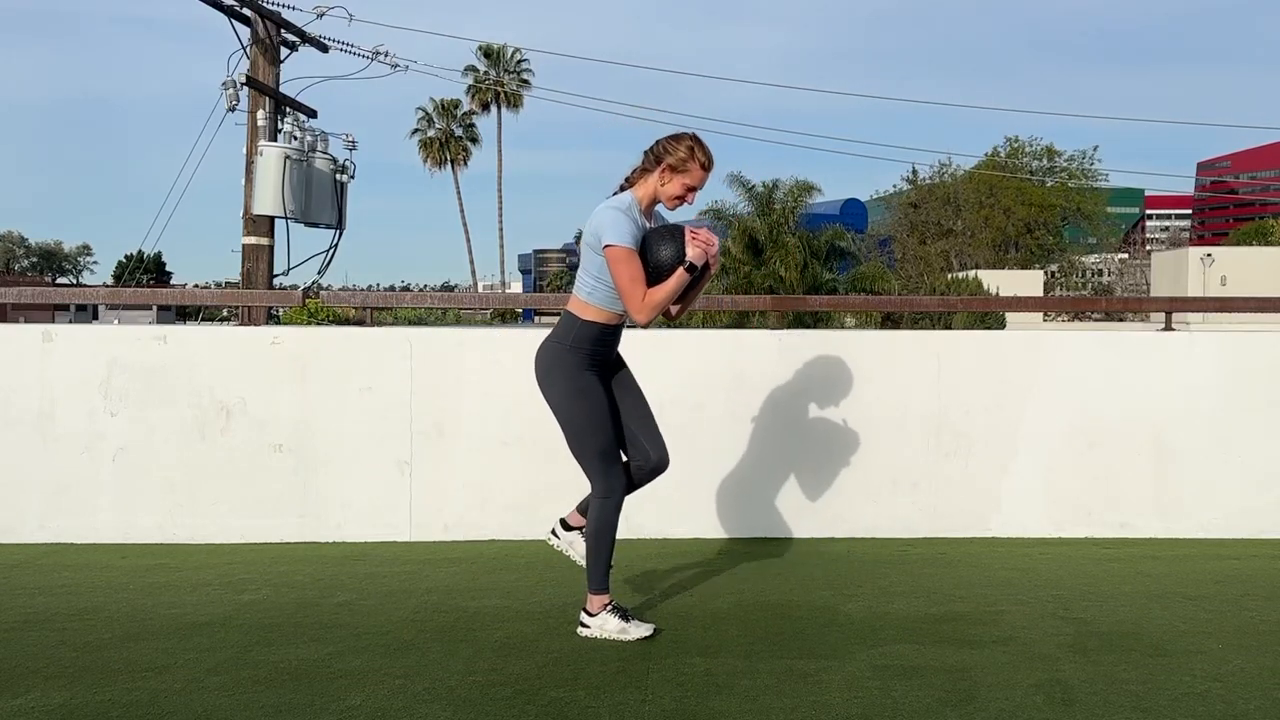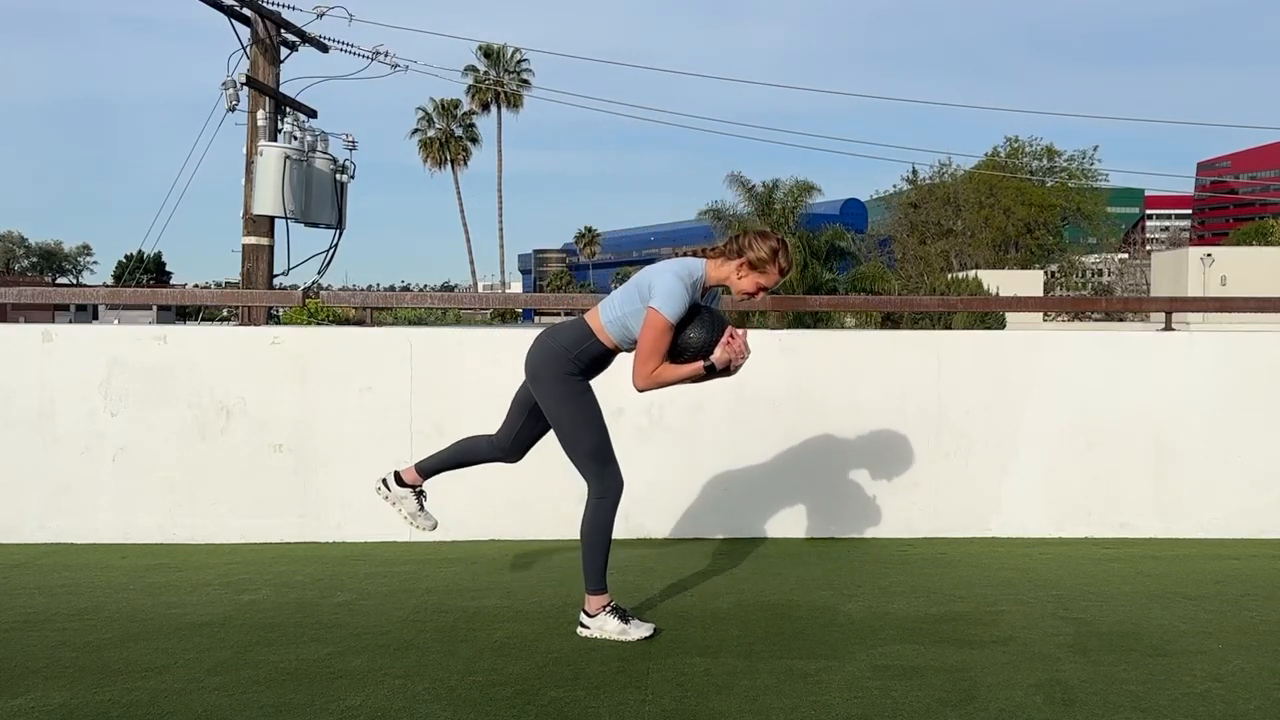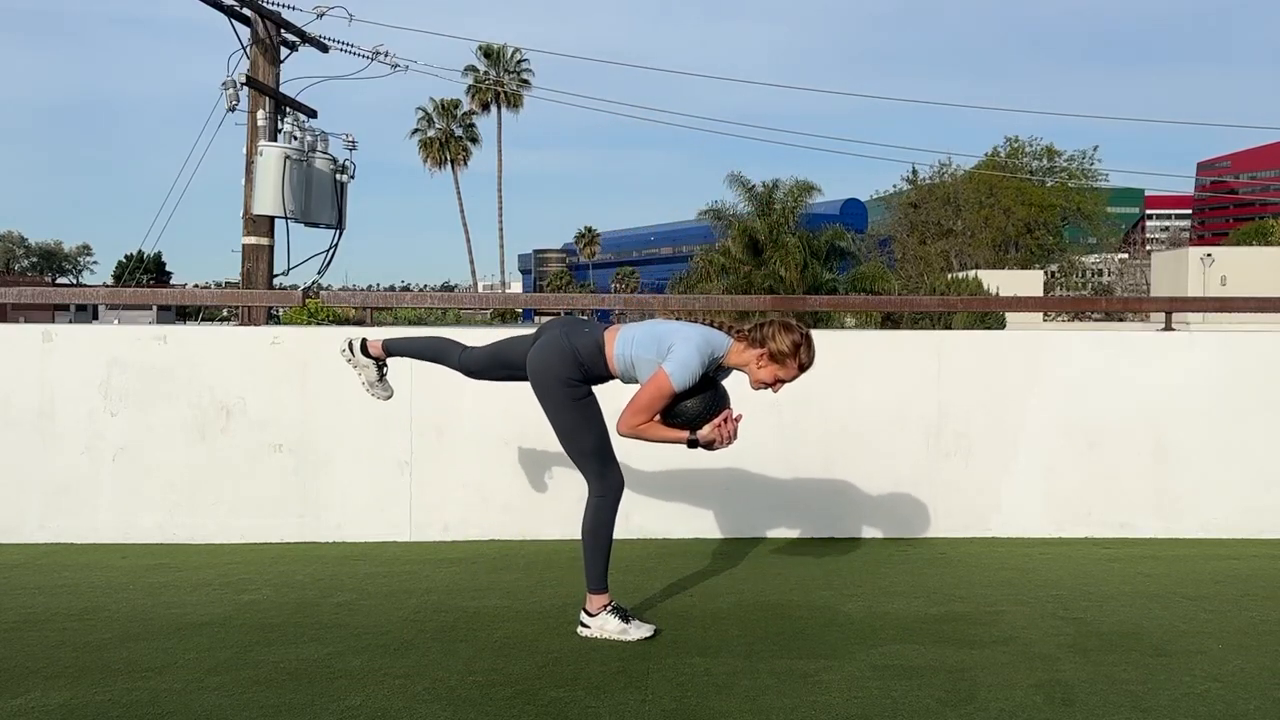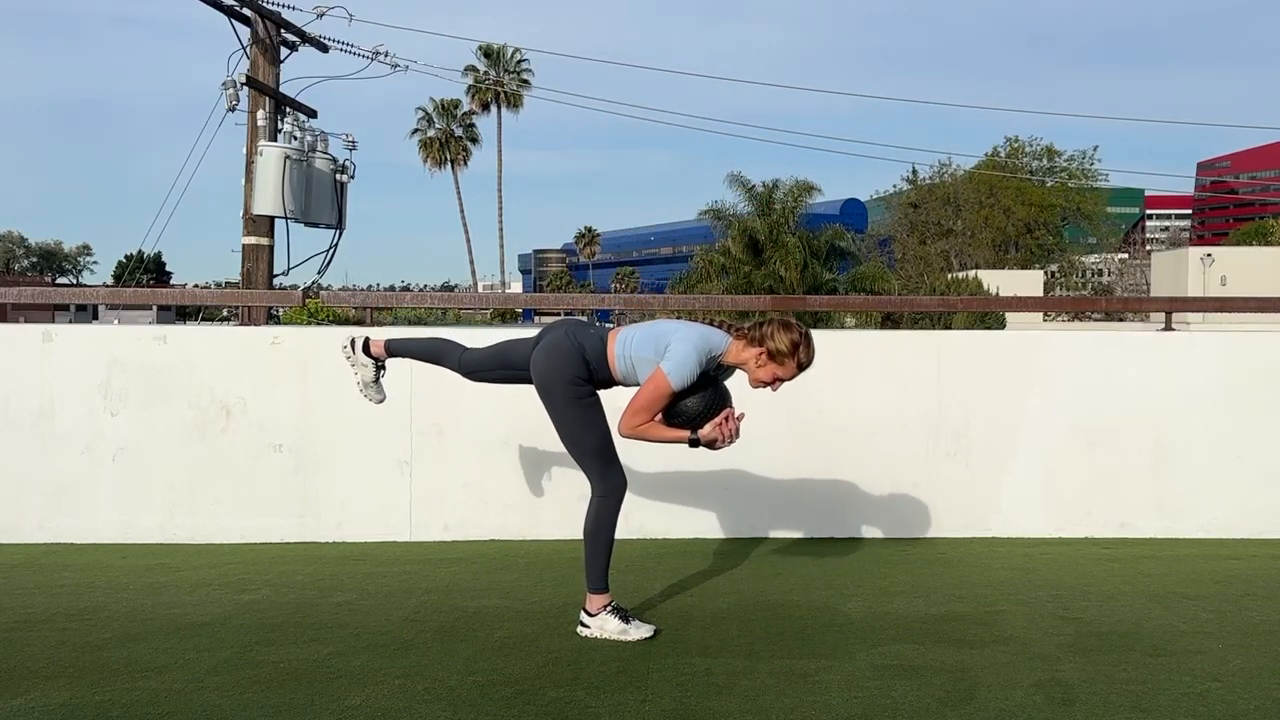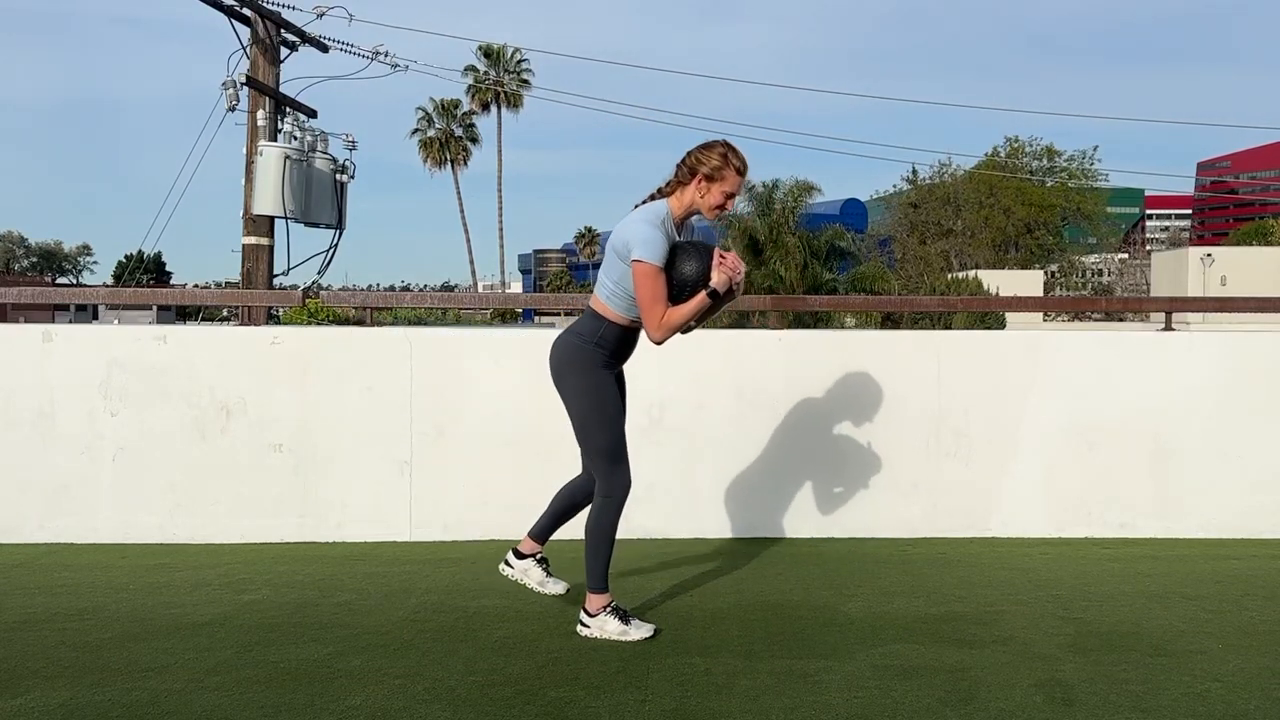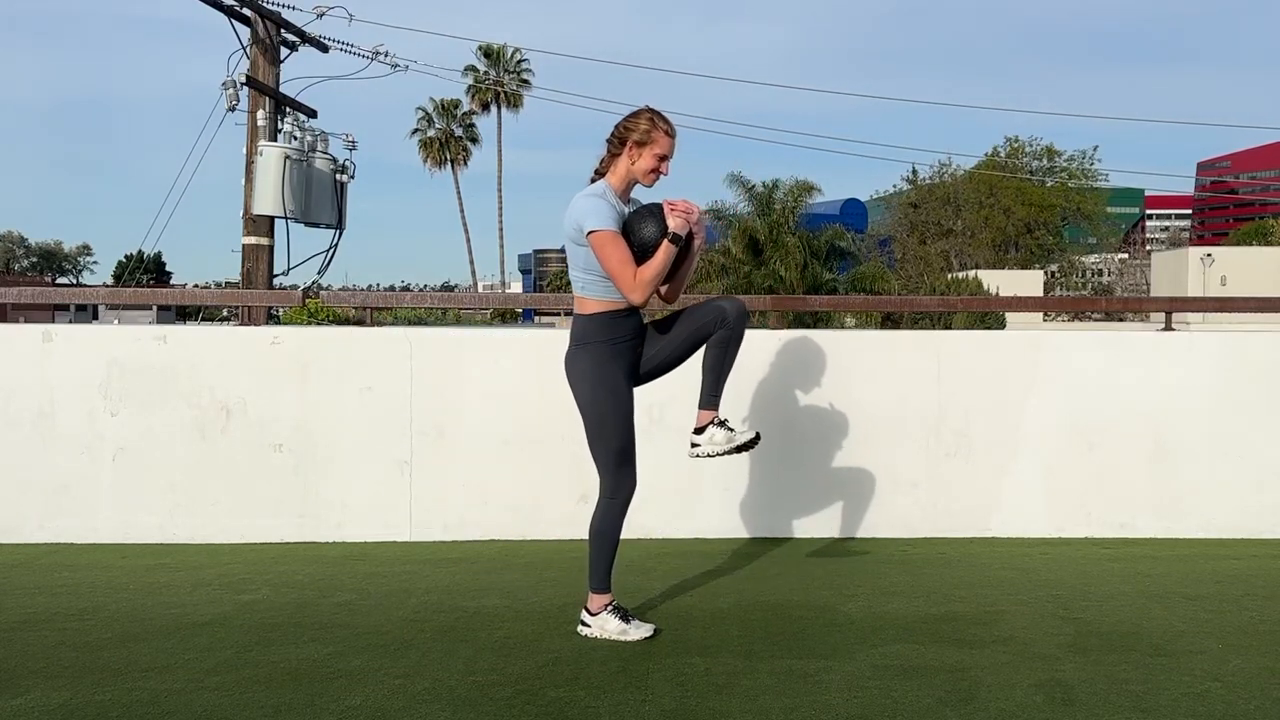
dt=0.5s
person 1, frame 1
left shoulder: (654, 220)
right shoulder: (616, 218)
left elbow: (673, 311)
right elbow: (643, 311)
left wrist: (704, 270)
right wrist: (690, 263)
left hip: (602, 356)
right hip: (569, 360)
left knee: (650, 460)
right knee: (610, 482)
left ankle: (574, 525)
right ankle: (596, 611)
person 1, frame 2
left shoulder: (704, 284)
right shoulder: (677, 285)
left elbow: (677, 361)
right elbow: (645, 378)
left wrist: (722, 362)
right wrist: (712, 366)
left hip: (558, 356)
right hip: (560, 365)
left knee: (508, 448)
right knee: (606, 483)
left ankle: (406, 479)
right ankle: (595, 612)
person 1, frame 3
left shoulder: (722, 349)
right shoulder: (696, 357)
left elbow: (673, 406)
right elbow: (630, 423)
left wrist: (708, 430)
right wrist: (696, 437)
left hip: (566, 338)
right hip: (561, 367)
left knee: (470, 360)
right knee: (607, 484)
left ankle: (372, 351)
right ankle: (596, 611)
person 1, frame 4
left shoulder: (721, 348)
right shoulder: (694, 352)
left elbow: (675, 407)
right elbow: (631, 425)
left wrist: (711, 431)
right wrist: (699, 437)
left hip: (569, 342)
right hip: (564, 368)
left knee: (470, 360)
right knee: (610, 486)
left ankle: (373, 349)
right ankle: (595, 611)
person 1, frame 5
left shoulder: (681, 226)
right shoulder: (646, 227)
left elbow: (683, 319)
right elbow: (659, 328)
left wrist: (721, 287)
right wrist: (715, 290)
left hip: (599, 355)
right hip: (585, 357)
left knee: (600, 475)
right knee: (614, 481)
left ankle: (525, 553)
right ankle: (594, 612)
person 1, frame 6
left shoulder: (632, 206)
right shoulder: (592, 205)
left elbow: (667, 293)
right elbow: (636, 291)
left wrist: (692, 243)
right wrist: (673, 236)
left hip: (635, 343)
right hip: (597, 352)
left knee: (730, 312)
right knee: (619, 482)
left ankle: (705, 426)
right ankle: (596, 611)
